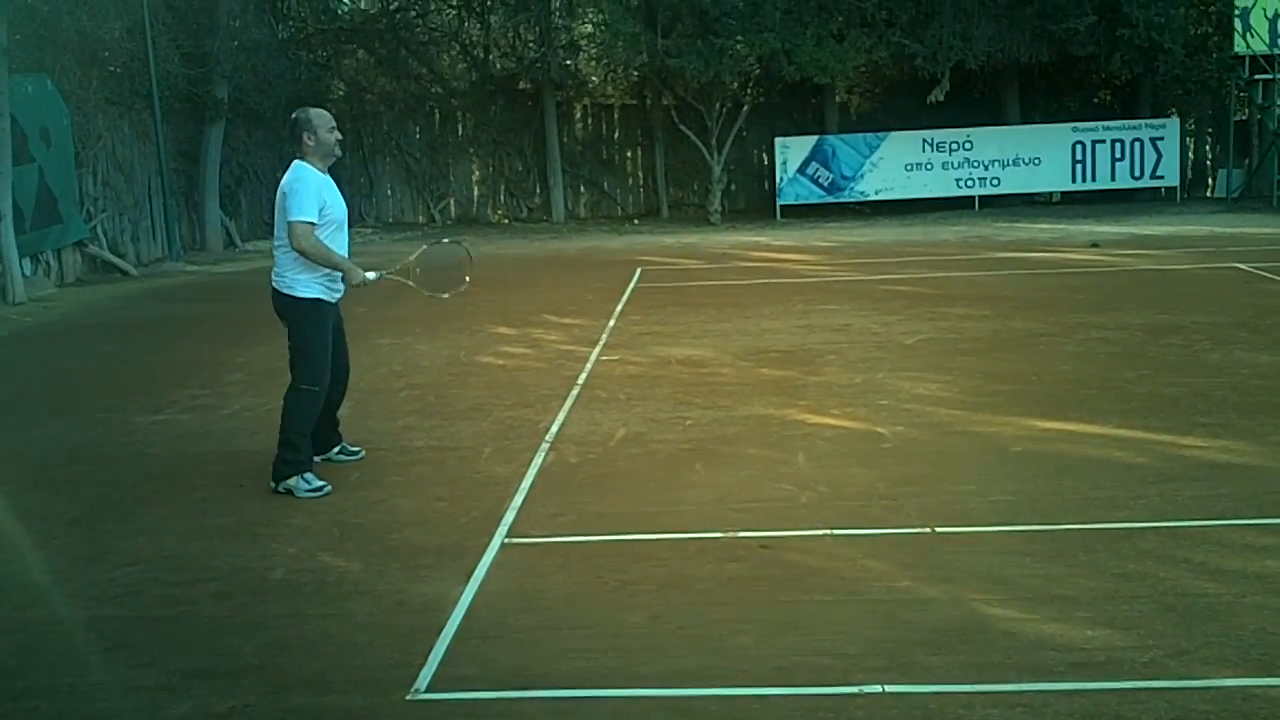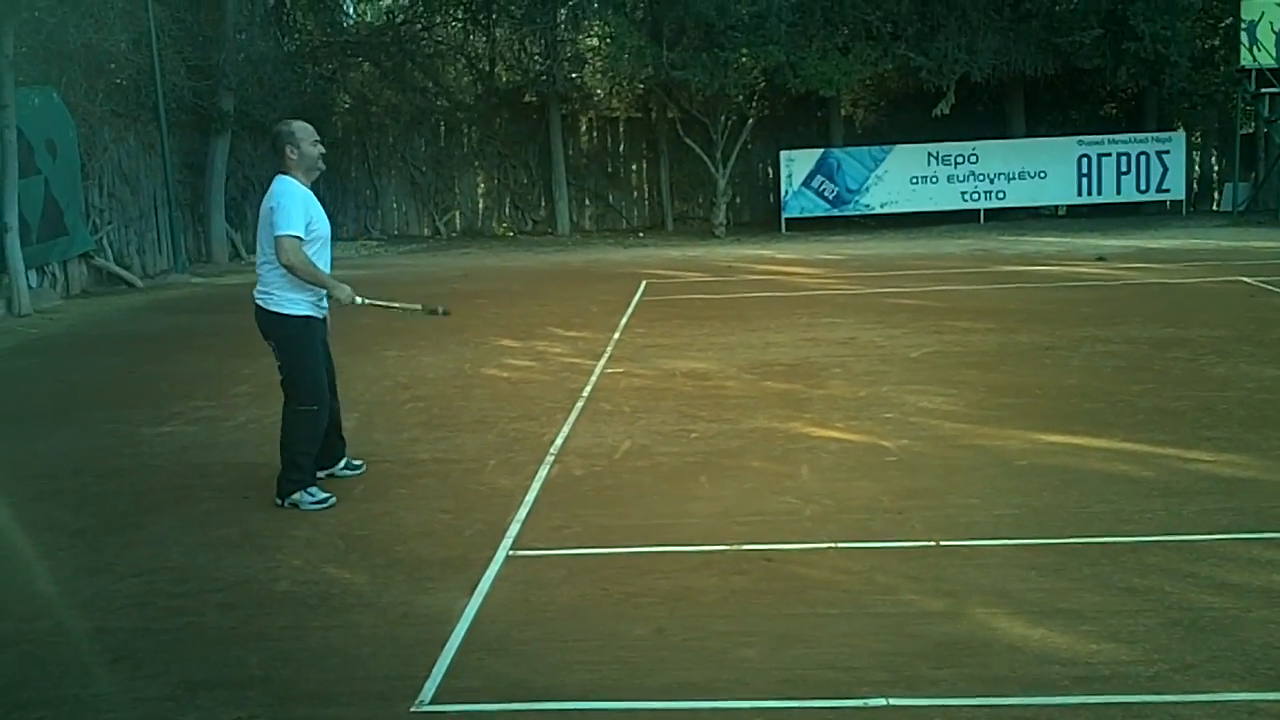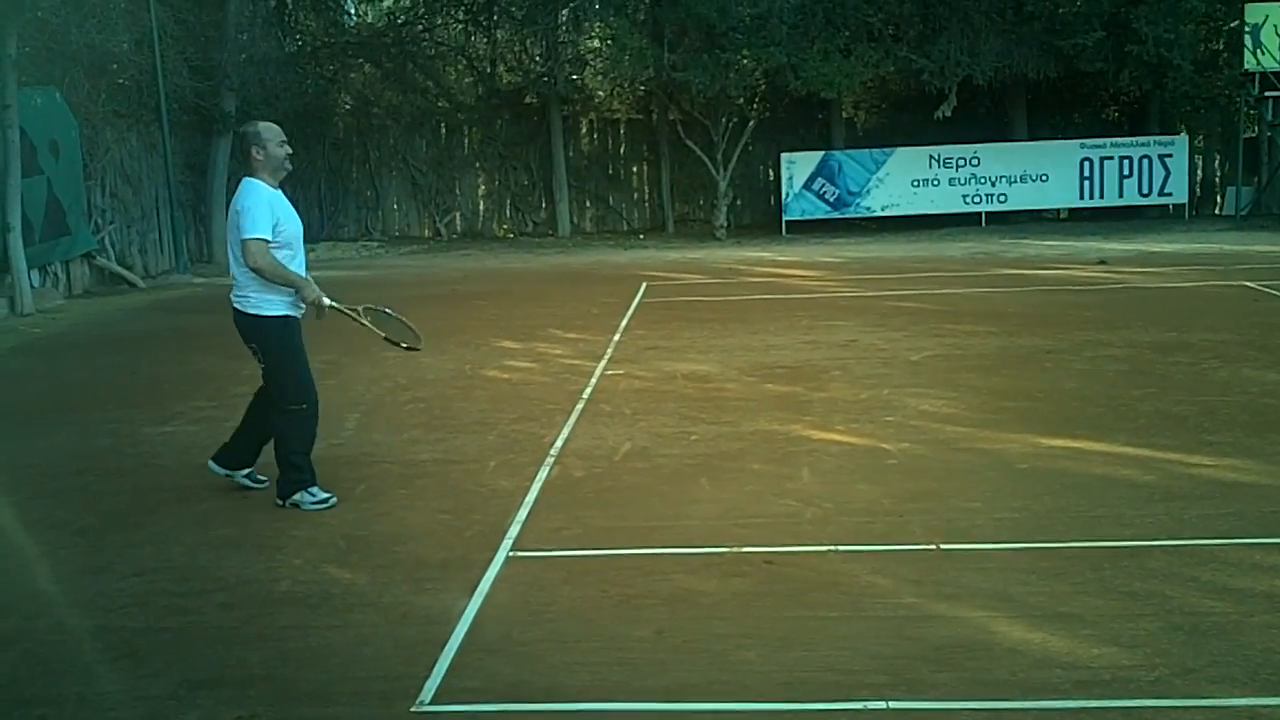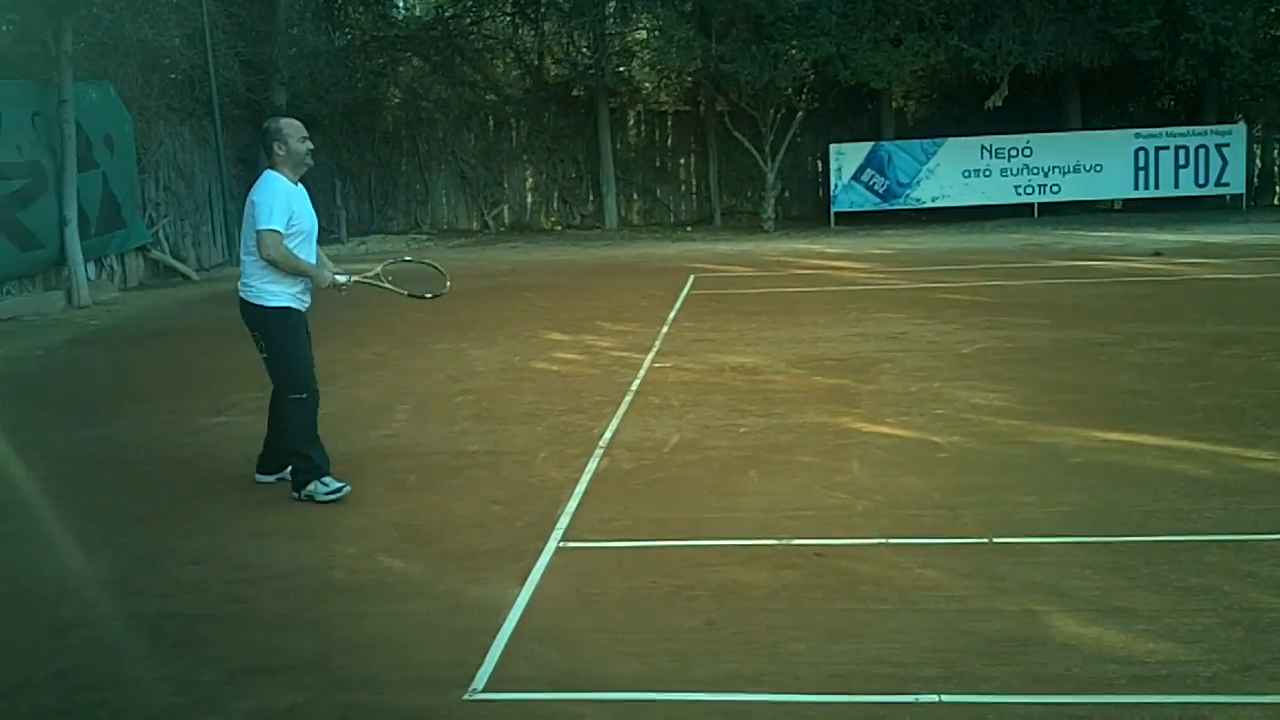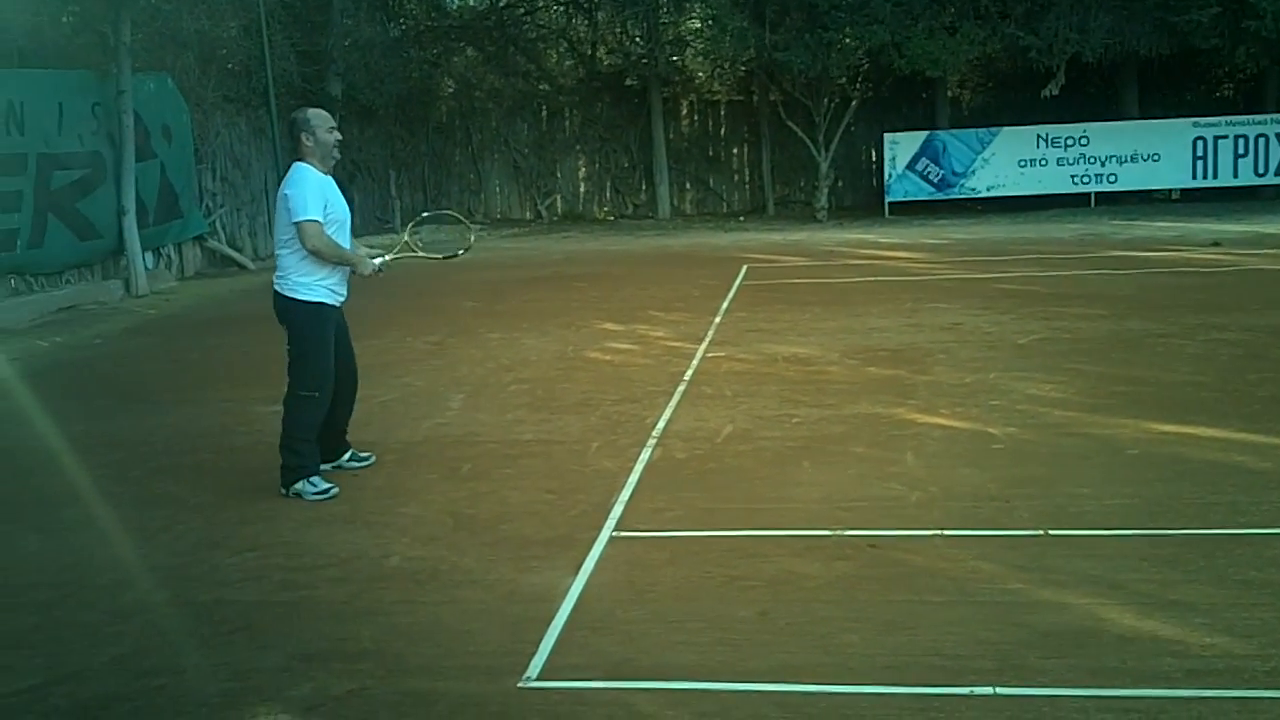
dt=0.4s
person 1, frame 1
left shoulder: (319, 178)
right shoulder: (304, 180)
right elbow: (302, 240)
left wrist: (339, 274)
right wrist: (348, 268)
left hip: (322, 296)
right hip: (303, 298)
left knee: (335, 373)
right knee: (310, 381)
left ankle: (325, 442)
right ankle: (290, 471)
person 1, frame 2
left shoulder: (299, 193)
right shoulder: (289, 195)
right elbow: (290, 256)
left wrist: (324, 295)
right wrist: (334, 286)
left hip: (303, 313)
right hip: (288, 315)
left knee: (324, 393)
right knee: (308, 399)
left ankle: (329, 459)
right ankle: (294, 486)
person 1, frame 3
left shoulder: (272, 195)
right shoulder: (255, 197)
right elbow: (256, 259)
left wrist: (309, 287)
right wrist: (302, 287)
left hip: (276, 313)
right hip: (267, 316)
left knee: (277, 394)
right knee: (299, 400)
left ankle: (233, 460)
right ankle: (296, 486)
person 1, frame 4
left shoulder: (295, 189)
right shoulder: (272, 190)
right elbow: (270, 249)
left wrist: (326, 268)
right wrist: (314, 273)
left hip: (287, 306)
right hip: (270, 307)
left knee: (296, 387)
right knee: (298, 390)
left ankle: (275, 463)
right ankle: (311, 476)
person 1, frame 5
left shoulder: (324, 180)
right shoulder: (304, 181)
right elbow: (314, 240)
left wrist: (361, 253)
right wrist: (356, 261)
left hip: (325, 300)
right hip: (304, 301)
left knee: (343, 378)
right knee: (310, 387)
left ankle: (332, 450)
right ankle: (297, 474)
